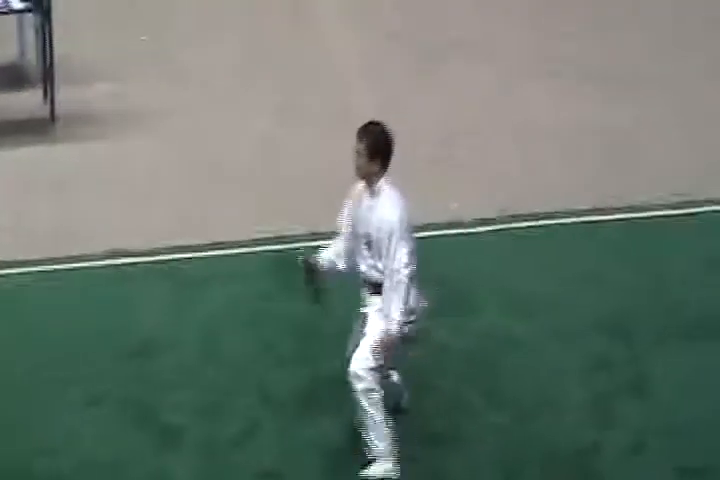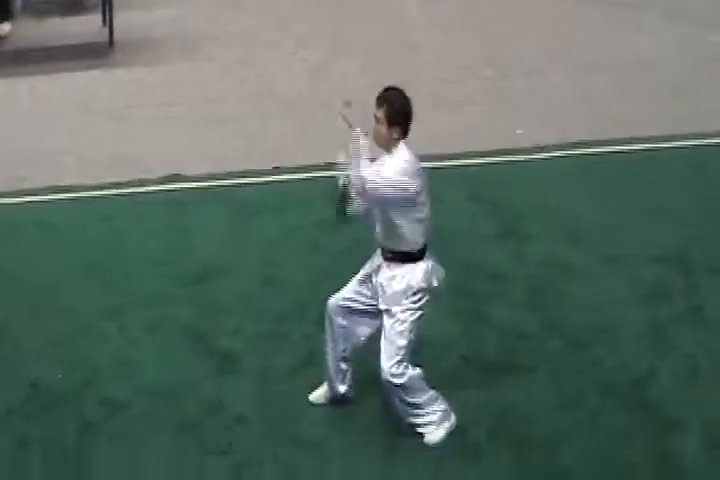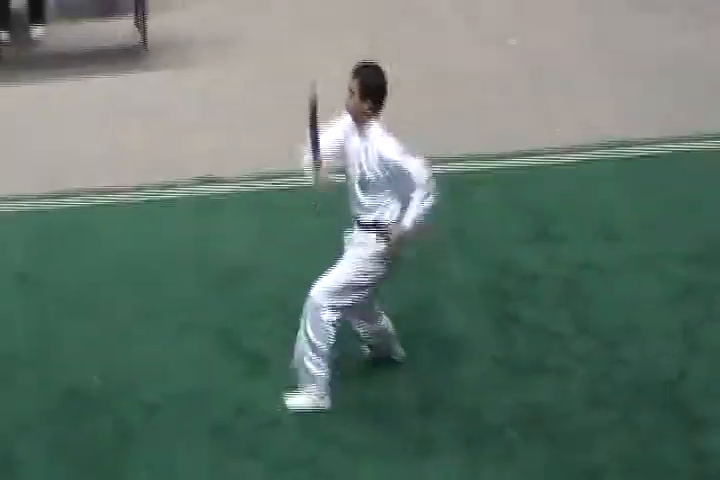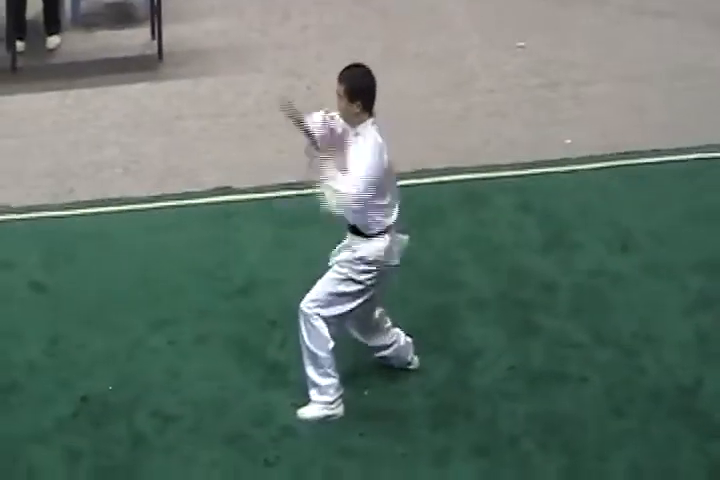
dt=1s
person 1, frame 1
left shoulder: (390, 208)
right shoulder: (358, 193)
left elbow: (399, 269)
right elbow: (345, 240)
left wrist: (393, 327)
right wrist: (324, 258)
left hip: (393, 301)
right hip: (373, 294)
left knee: (362, 372)
right knee: (369, 363)
right ankle: (391, 396)
person 1, frame 2
left shoulder: (402, 169)
right shoulder: (391, 159)
left elbow: (366, 190)
right elbow: (362, 200)
right wrist: (358, 181)
left hip: (407, 275)
right hip: (386, 262)
left knee: (393, 368)
right knee: (340, 307)
left ankle: (438, 417)
right ankle: (338, 385)
person 1, frame 3
left shoulder: (383, 147)
right shoulder: (349, 125)
left elbow: (425, 183)
right elbow: (323, 147)
left wrist: (405, 229)
right wrist: (317, 159)
left hip: (380, 240)
right hip: (363, 230)
left knee: (321, 299)
right knee: (355, 297)
left ankle: (314, 389)
right ankle: (385, 345)
person 1, frame 4
left shoulder: (367, 150)
right shoulder: (357, 130)
left elbow: (344, 202)
right elbow: (327, 126)
left wrist: (329, 167)
right wrist: (320, 125)
left hip: (368, 247)
right hip: (373, 241)
left knee: (314, 309)
right knee: (360, 310)
left ankle: (326, 399)
right ankle: (402, 352)
